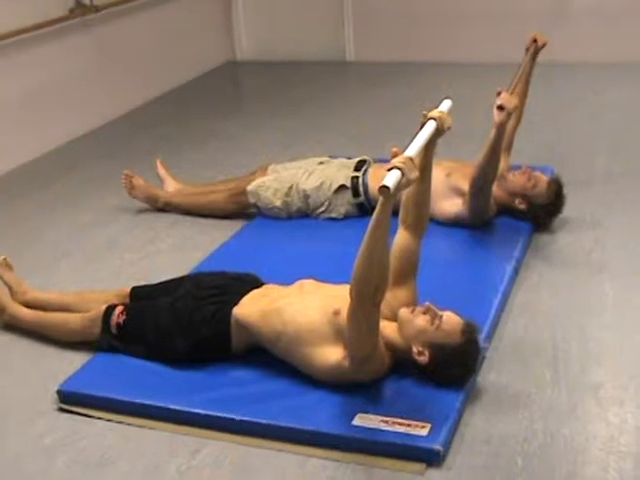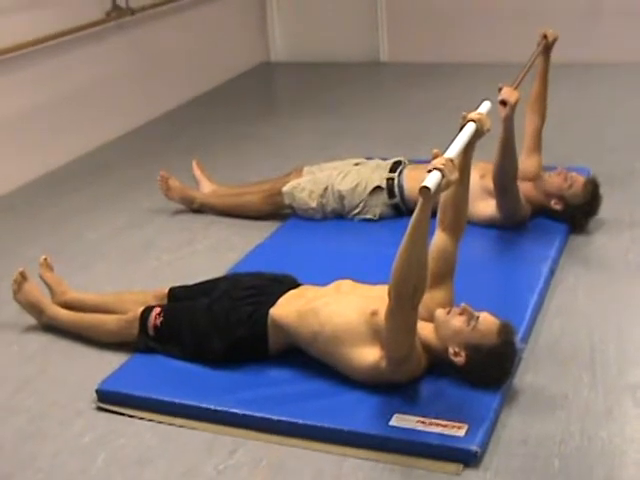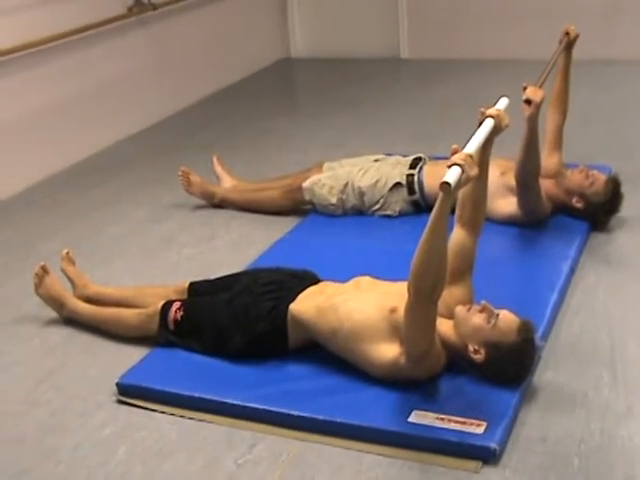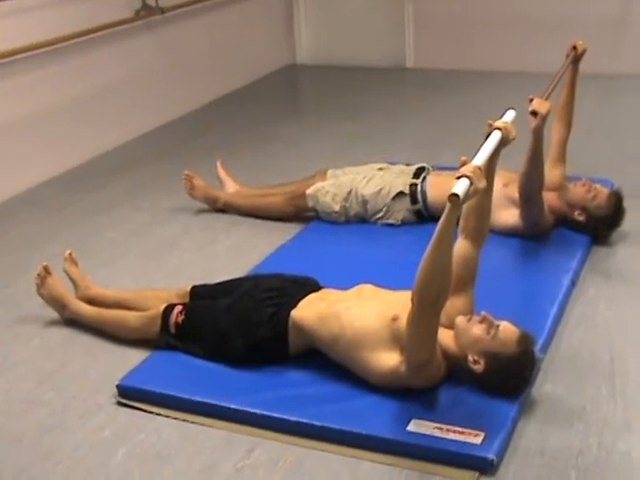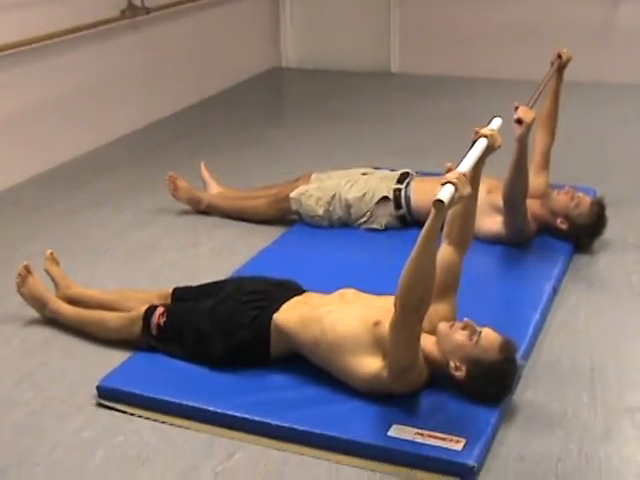
dt=1s
person 1, frame 1
left shoulder: (367, 361)
right shoulder: (398, 313)
left elbow: (364, 297)
right elbow: (411, 234)
left wrist: (386, 200)
right wrist: (427, 149)
left hip: (218, 328)
right hip: (247, 288)
left knee: (102, 324)
right knee: (124, 297)
person 1, frame 2
left shoulder: (404, 361)
right shoulder: (435, 311)
left elbow: (401, 297)
right elbow: (449, 234)
left wrist: (426, 199)
right wrist: (468, 148)
left hip: (257, 327)
right hip: (284, 288)
left knee: (139, 323)
right knee: (163, 296)
left ankle: (49, 312)
right ankle: (67, 296)
person 1, frame 3
left shoulder: (423, 359)
right shoulder: (455, 308)
left elbow: (420, 293)
right elbow: (468, 230)
left wrist: (446, 194)
right wrist: (485, 148)
left hip: (277, 322)
right hip: (305, 284)
left knee: (161, 317)
right knee: (185, 293)
left ankle: (72, 306)
right ankle: (89, 290)
person 1, frame 4
left shoulder: (423, 368)
right shoulder: (455, 319)
left elbow: (425, 303)
right elbow: (471, 243)
left wrist: (454, 207)
right wrist: (492, 158)
left hip: (276, 329)
right hip: (306, 291)
left knee: (161, 321)
right knee: (185, 295)
left ankle: (74, 307)
right ankle: (90, 292)
person 1, frame 5
left shoulder: (405, 373)
right shoulder: (438, 325)
left elbow: (408, 308)
right elbow: (454, 250)
left wrist: (439, 213)
right wrist: (476, 165)
left hip: (259, 332)
right hip: (287, 294)
left knee: (143, 323)
right knee: (166, 297)
left ankle: (54, 306)
right ankle: (70, 291)
person 2, frame 1
left shoulder: (479, 210)
right shoulder: (499, 177)
right elbow: (512, 118)
left wrist: (497, 127)
right wrist: (530, 59)
left hip: (349, 192)
right hip: (357, 168)
left knee: (246, 196)
right knee: (261, 174)
left ankle: (163, 199)
right ankle: (176, 189)
person 2, frame 2
left shoulder: (515, 210)
right shoulder: (532, 175)
left elbow: (501, 182)
right elbow: (537, 120)
left wrist: (506, 121)
right wrist: (545, 57)
left hip: (385, 194)
right hip: (392, 169)
left knee: (282, 197)
right knee: (297, 175)
left ankle: (197, 199)
right ankle: (214, 190)
person 2, frame 3
left shoulder: (534, 207)
right shoulder: (553, 174)
left elbow: (524, 182)
right elbow: (558, 116)
left wrist: (530, 120)
right wrist: (567, 53)
left hip: (403, 190)
right hip: (411, 165)
left knee: (303, 192)
right knee: (317, 171)
left ankle: (219, 195)
right ankle: (232, 185)
person 2, frame 4
left shoulder: (536, 220)
right shoulder: (556, 186)
left elbow: (528, 194)
right elbow: (562, 132)
left wrist: (535, 132)
right wrist: (574, 69)
left hip: (407, 198)
right hip: (415, 175)
left knee: (304, 201)
right knee: (320, 178)
left ankle: (222, 199)
right ankle: (236, 191)
person 2, frame 5
left shoulder: (520, 227)
right shoulder: (539, 193)
left elbow: (512, 200)
right elbow: (547, 141)
left wrist: (519, 141)
right wrist: (559, 77)
left hip: (391, 203)
right hip: (398, 181)
left knee: (288, 204)
right knee: (304, 182)
left ankle: (206, 201)
right ankle: (220, 194)
